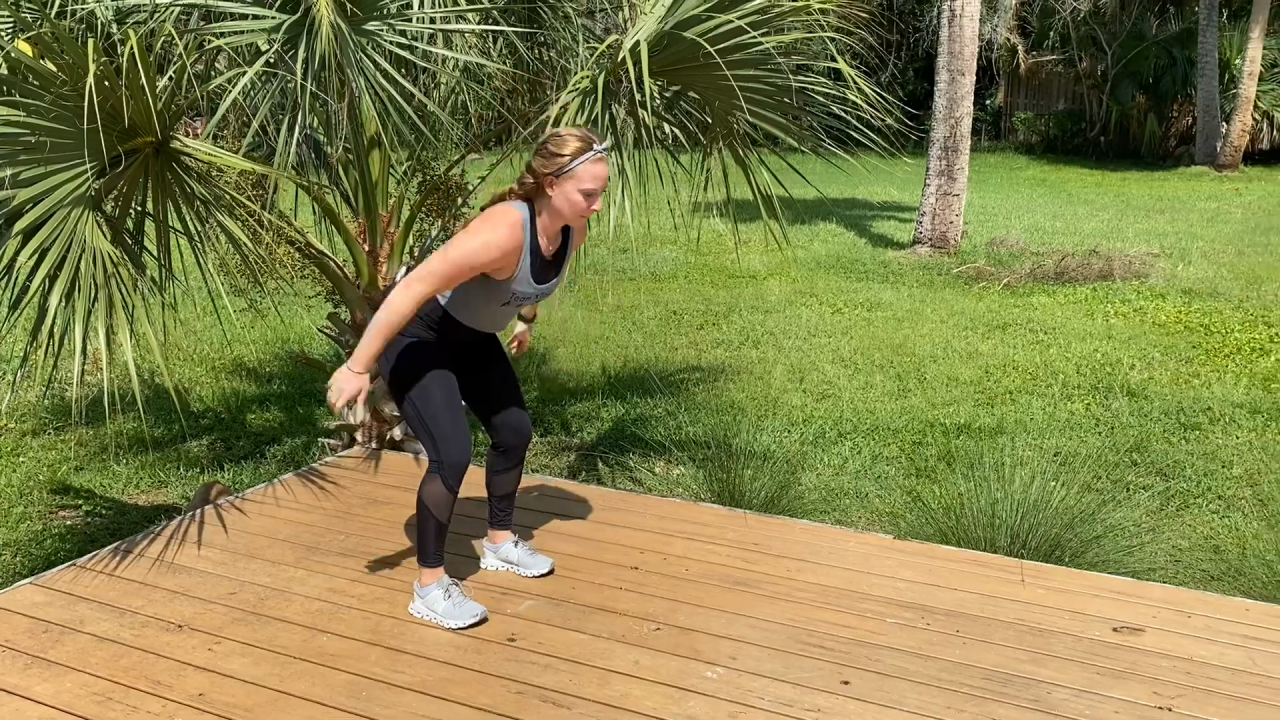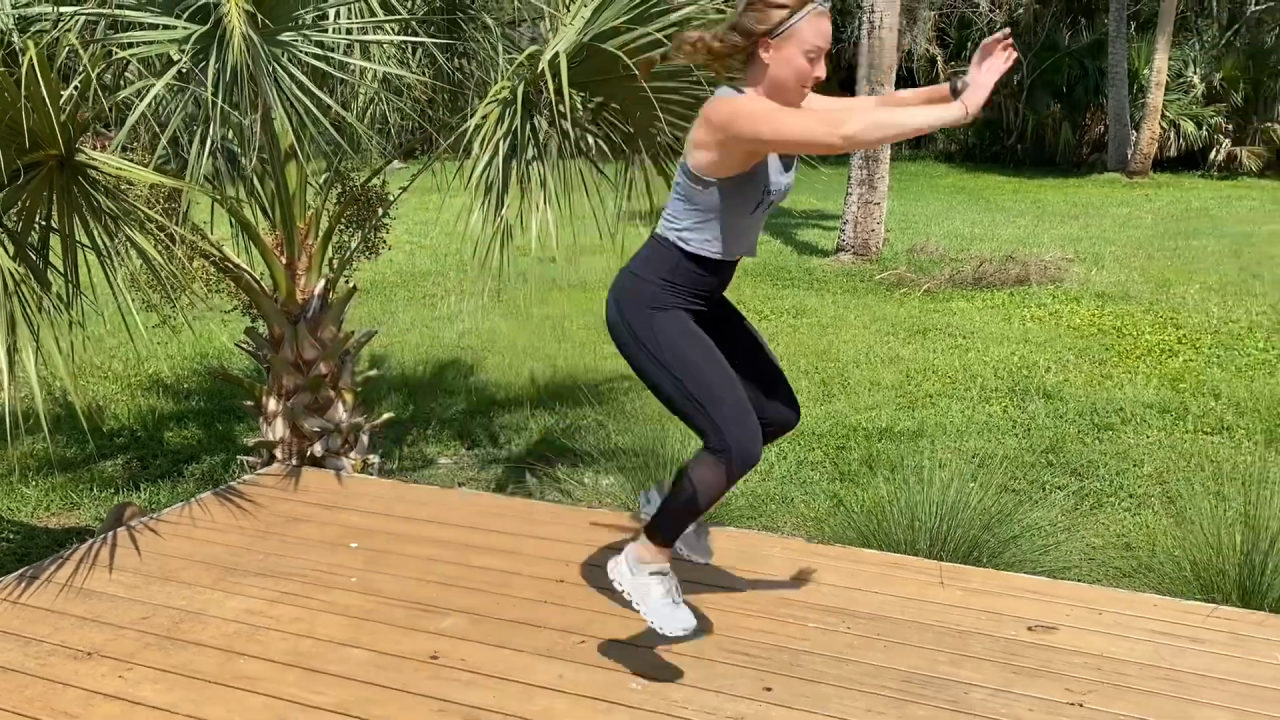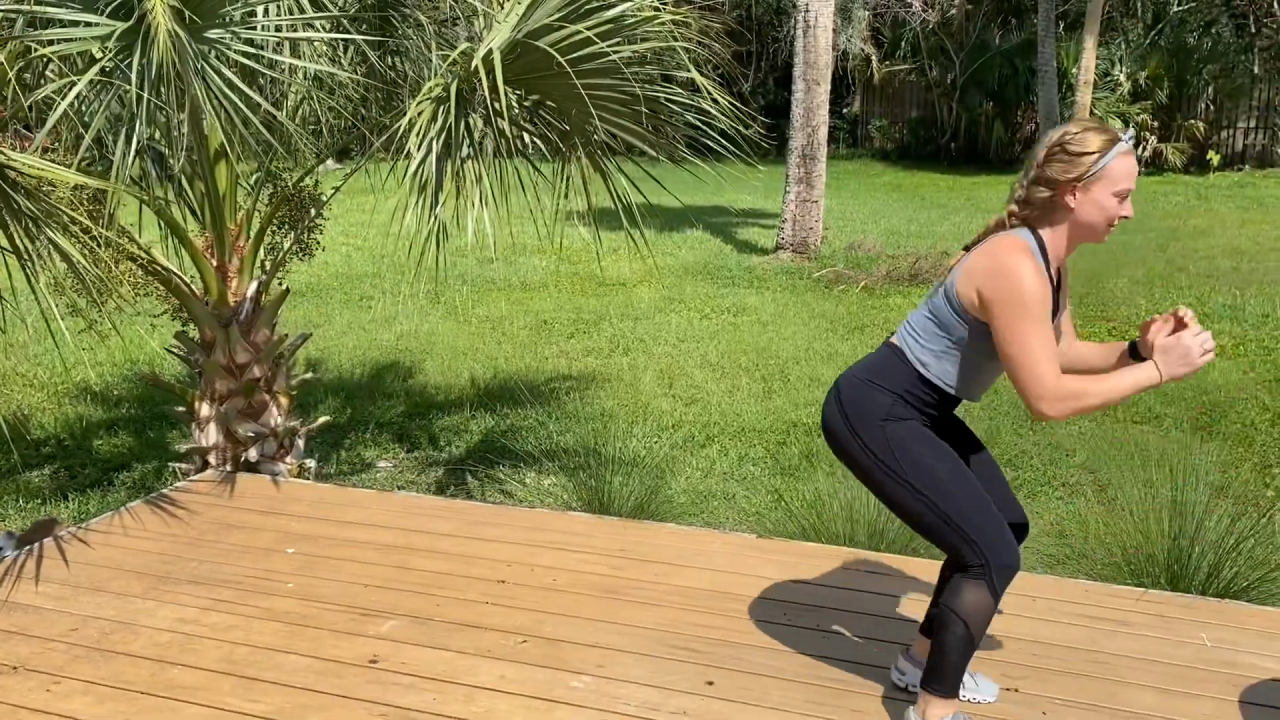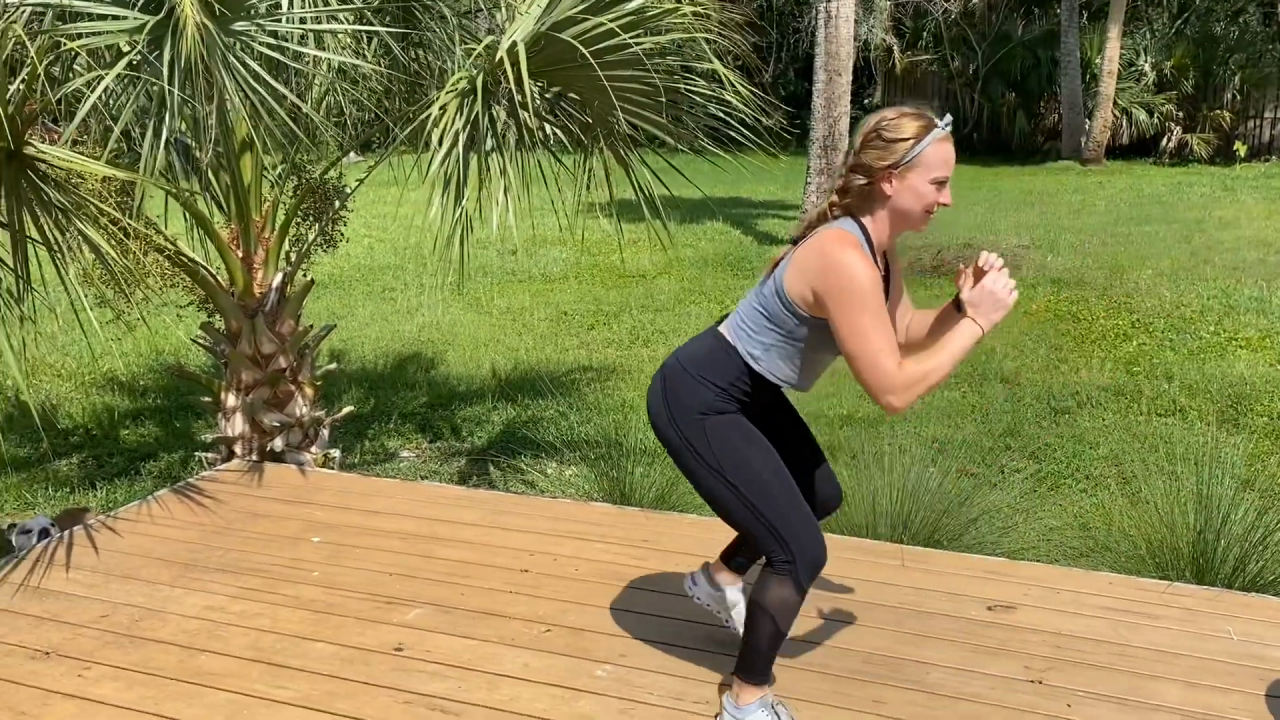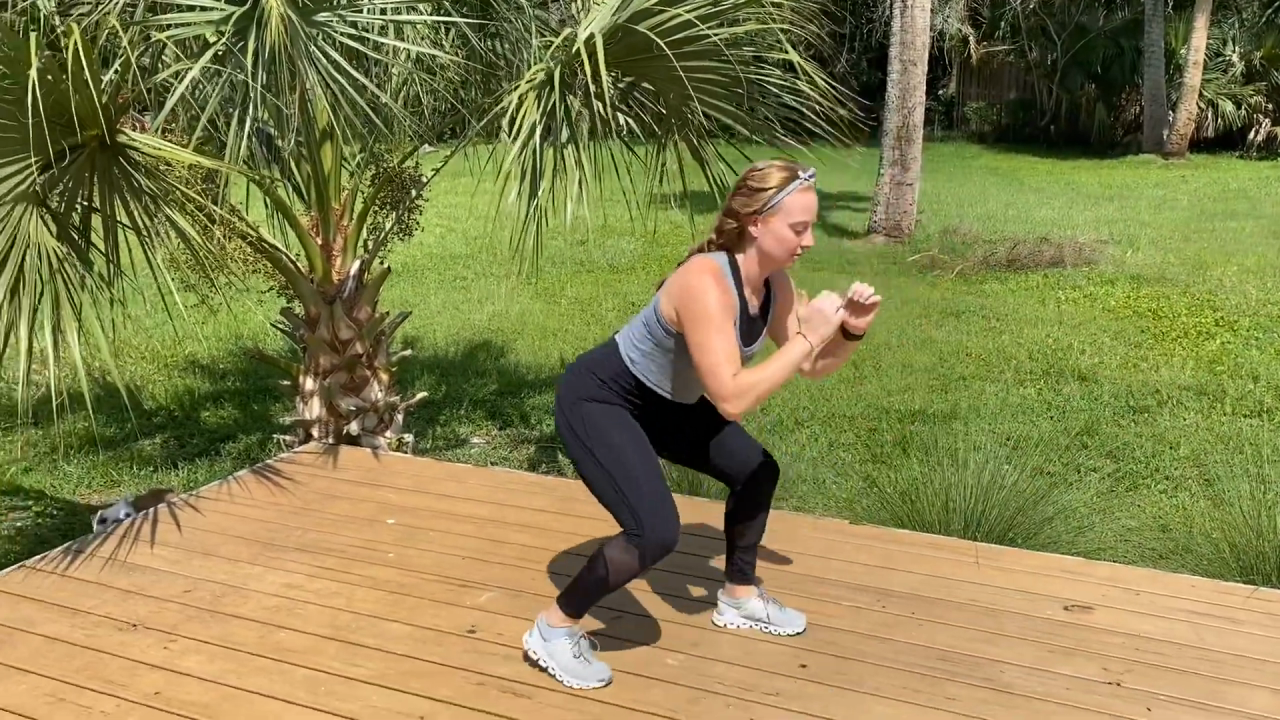
dt=1s
person 1, frame 1
left shoulder: (570, 226)
right shoulder: (503, 231)
right elbow: (411, 291)
left wrist: (527, 318)
right wrist: (359, 366)
left hip: (472, 331)
right hip: (415, 333)
left knee: (513, 431)
right knee: (452, 454)
left ankle: (500, 542)
right ankle: (429, 588)
person 1, frame 2
left shoulder: (776, 106)
right shoulder: (733, 116)
left elbow: (866, 118)
right elbow: (847, 133)
left wrist: (959, 87)
right wrist: (965, 105)
left hip: (698, 299)
right hip: (652, 306)
left knee: (779, 414)
right knee: (740, 442)
left ankle: (674, 507)
right ankle: (644, 562)
person 1, frame 3
left shoulder: (1046, 253)
right shoulder: (1015, 265)
left elbow: (1064, 356)
right elbow: (1049, 400)
left wrist: (1141, 345)
right wrist: (1159, 369)
left hip: (916, 406)
right hip: (871, 412)
left knee: (1005, 526)
right knee: (993, 554)
left ankle: (928, 656)
person 1, frame 4
left shoulder: (872, 240)
right shoulder: (844, 259)
left elbow: (904, 336)
right elbow: (894, 390)
left wrist: (962, 303)
right wrist: (977, 322)
left hip: (743, 387)
right hip: (696, 402)
left knee: (820, 496)
right knee: (800, 550)
left ankle: (720, 581)
person 1, frame 5
left shoulder: (773, 281)
right shoulder: (708, 283)
left elbow: (814, 366)
right elbow: (732, 398)
left wrist: (850, 329)
right wrist: (807, 337)
left hip: (657, 399)
right hip: (594, 399)
left knee: (758, 472)
right knee: (655, 532)
left ankle: (740, 598)
right ankle: (552, 629)
